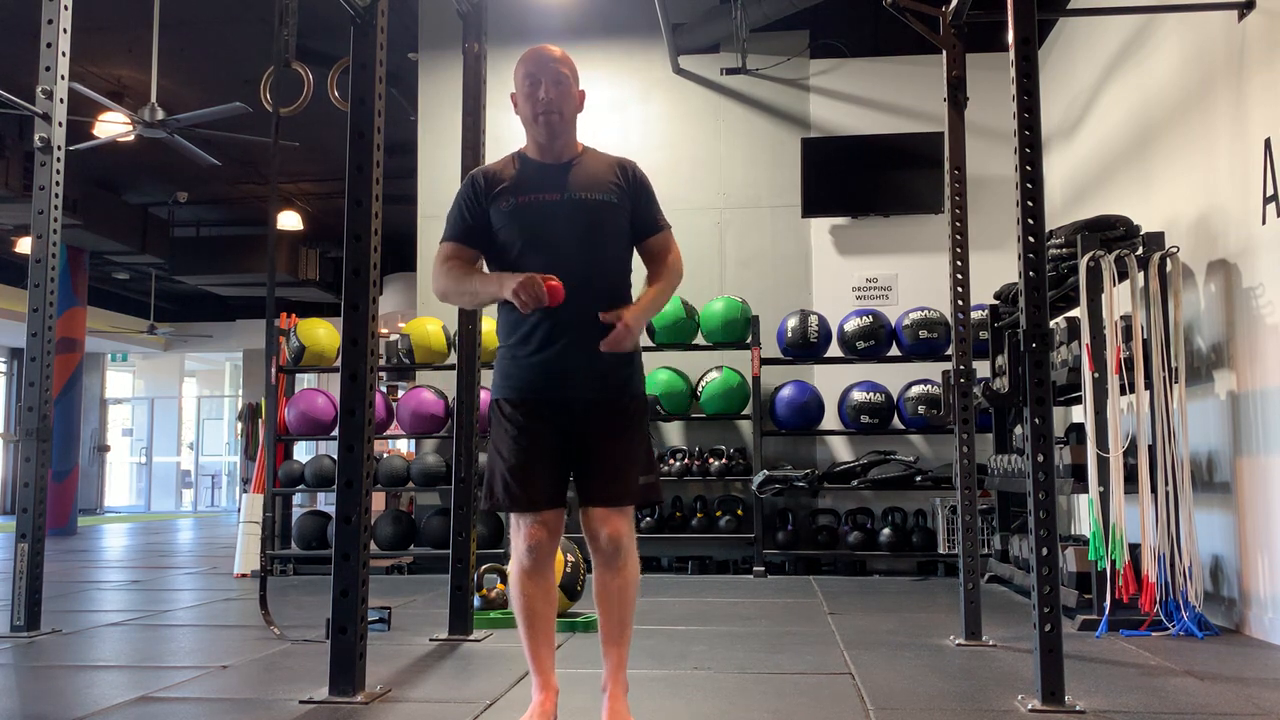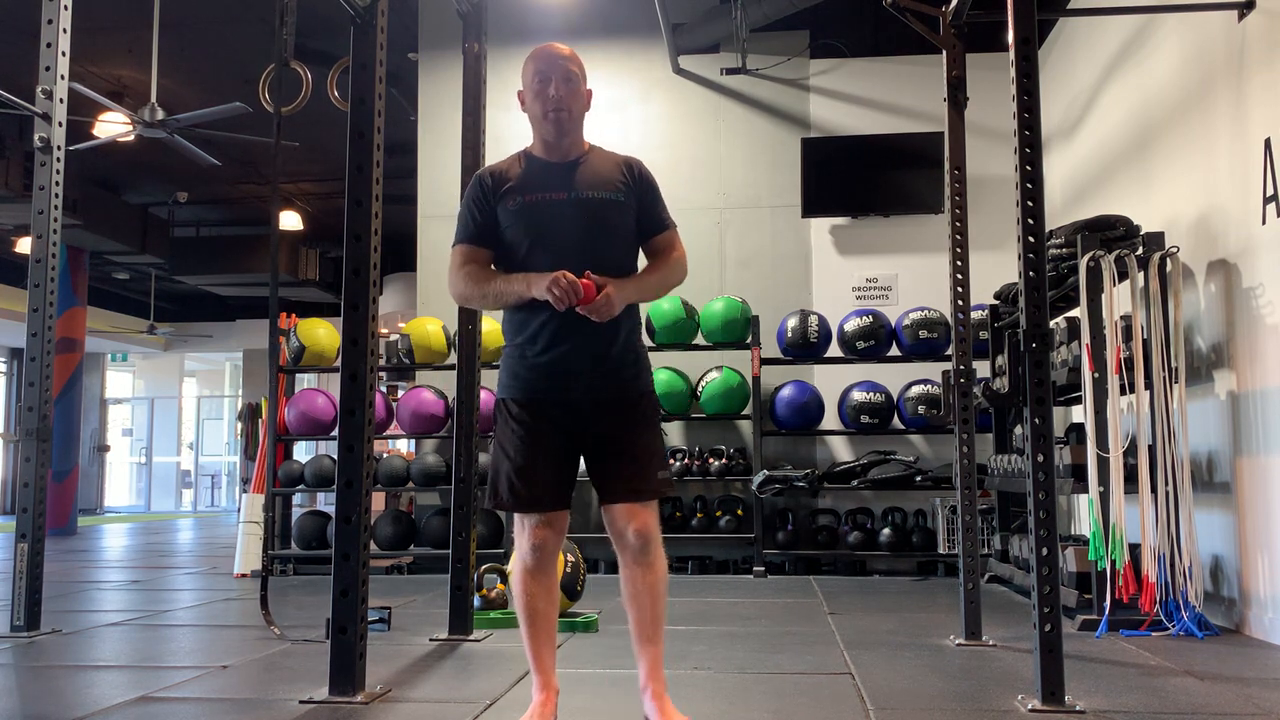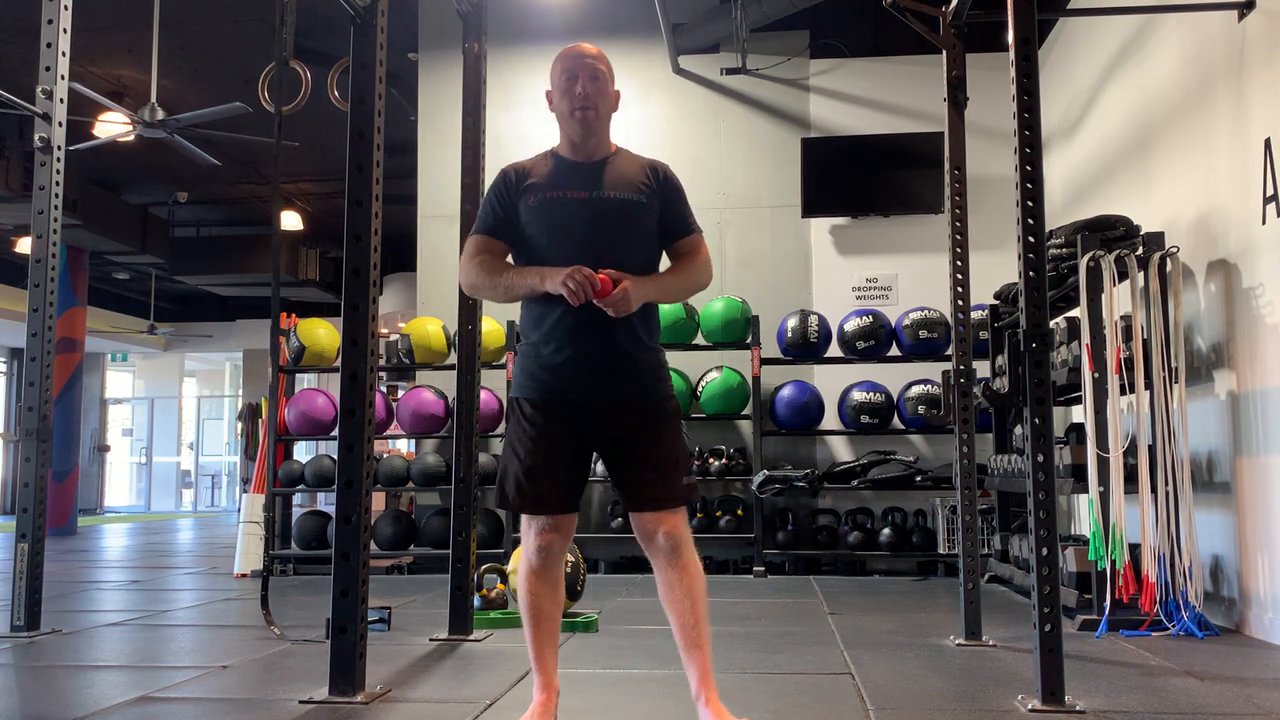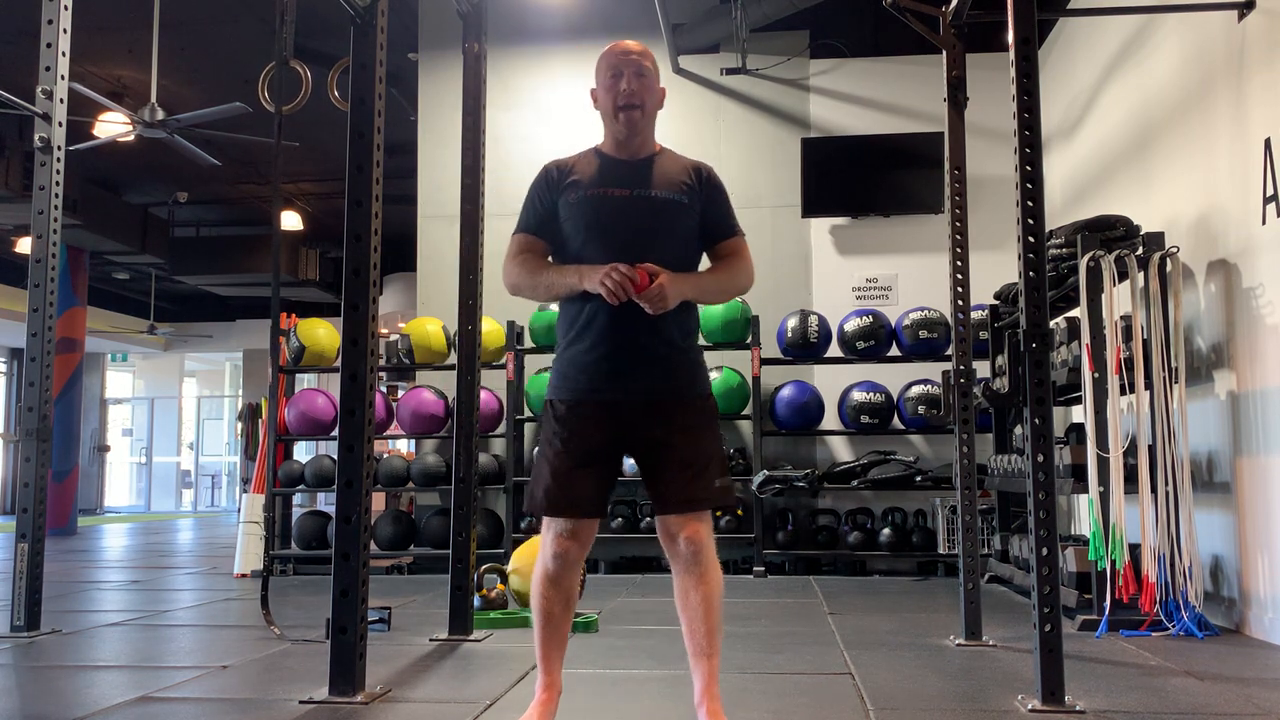
dt=0.2s
person 1, frame 1
left shoulder: (621, 175)
right shoulder: (487, 184)
left elbow: (667, 257)
right elbow: (446, 279)
left wrist: (642, 308)
right wrist: (500, 285)
left hip: (611, 386)
right hip: (525, 390)
left knee: (612, 534)
right knee: (532, 539)
person 1, frame 2
left shoulder: (628, 174)
right shoulder: (493, 183)
left elbow: (673, 259)
right elbow: (462, 281)
left wrist: (625, 290)
right wrist: (532, 284)
left hip: (620, 384)
right hip: (531, 389)
left knee: (637, 530)
right knee: (536, 539)
person 1, frame 3
left shoulder: (653, 178)
right shoulder: (517, 181)
left elbow: (698, 265)
right elbow: (474, 272)
left wrist: (643, 287)
right wrist: (548, 278)
left hip: (638, 387)
right hip: (546, 389)
left knee: (667, 533)
right knee: (543, 540)
person 1, frame 4
left shoulder: (696, 179)
right shoulder: (559, 178)
left elbow: (739, 271)
right elbow: (516, 271)
left wrist: (683, 285)
right wrist: (587, 276)
left hip: (675, 390)
right hip: (580, 390)
left knee: (691, 540)
right knee: (562, 543)
